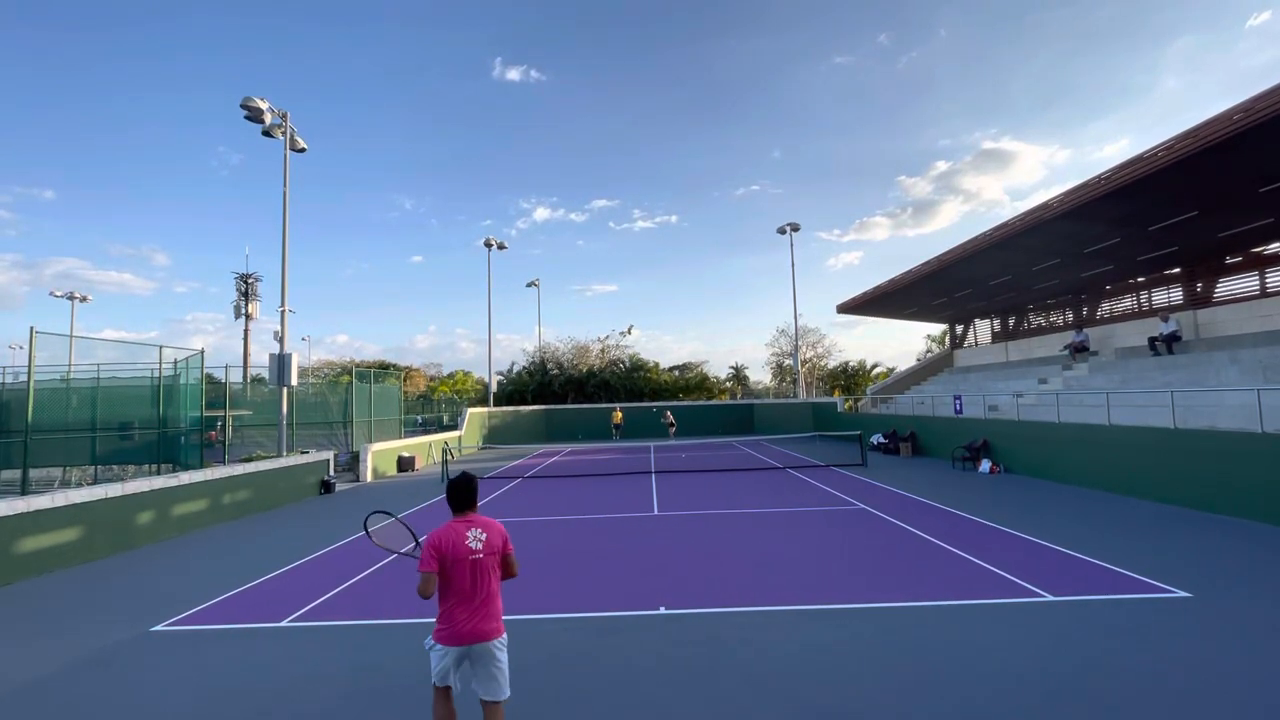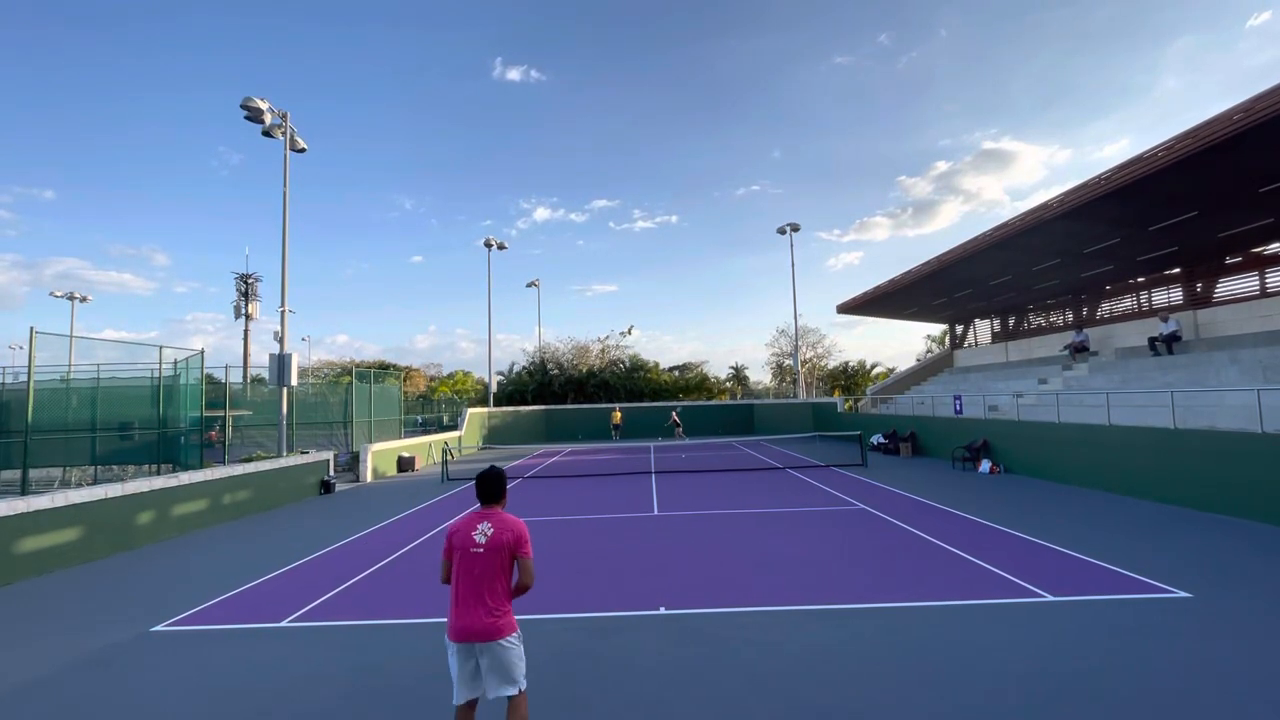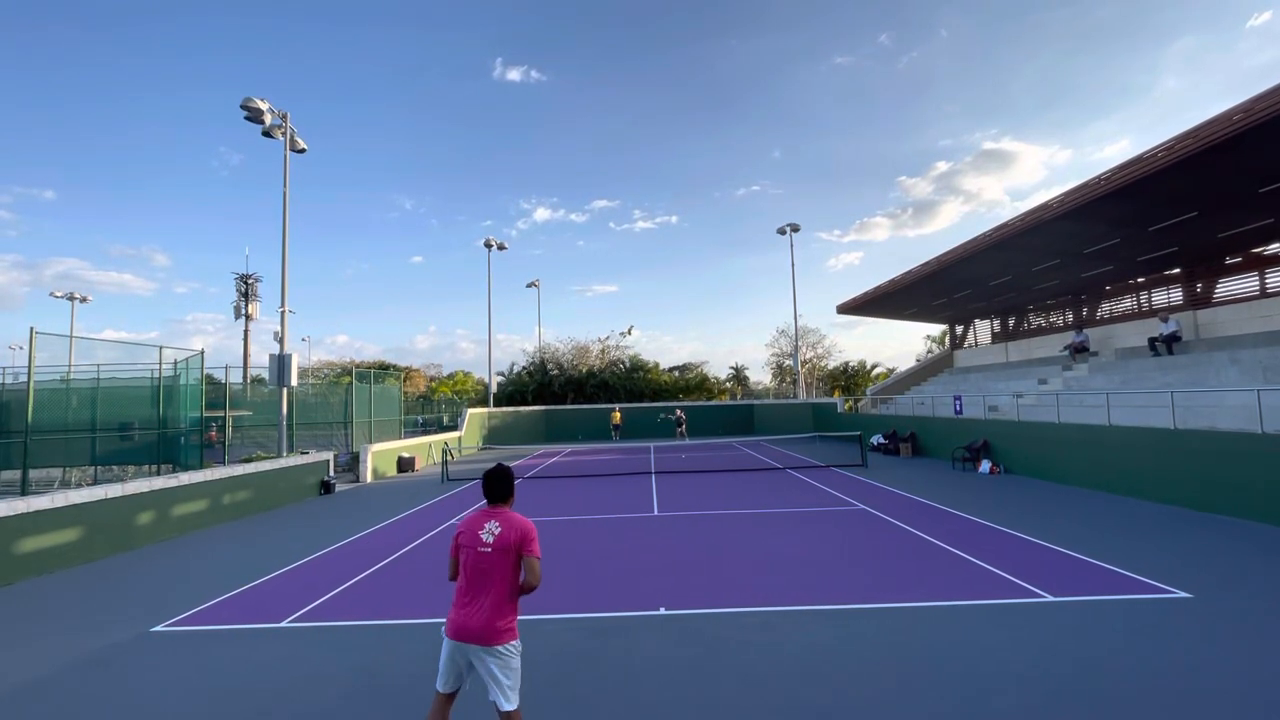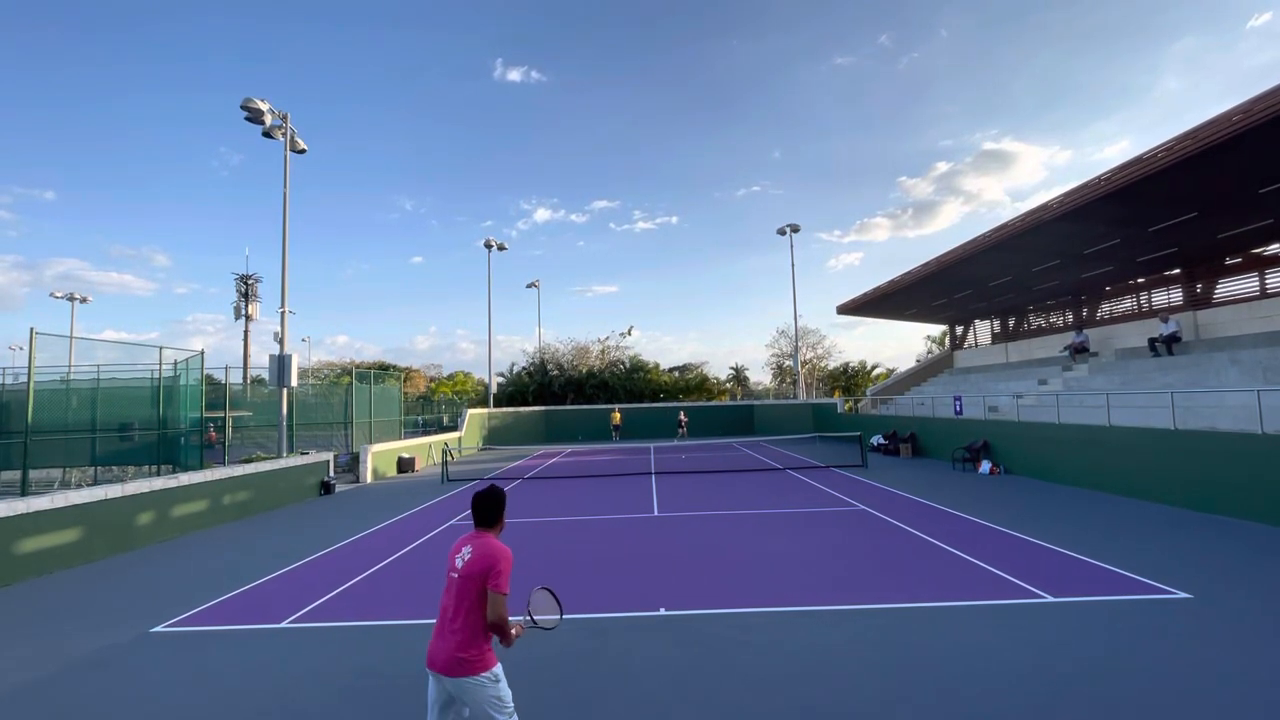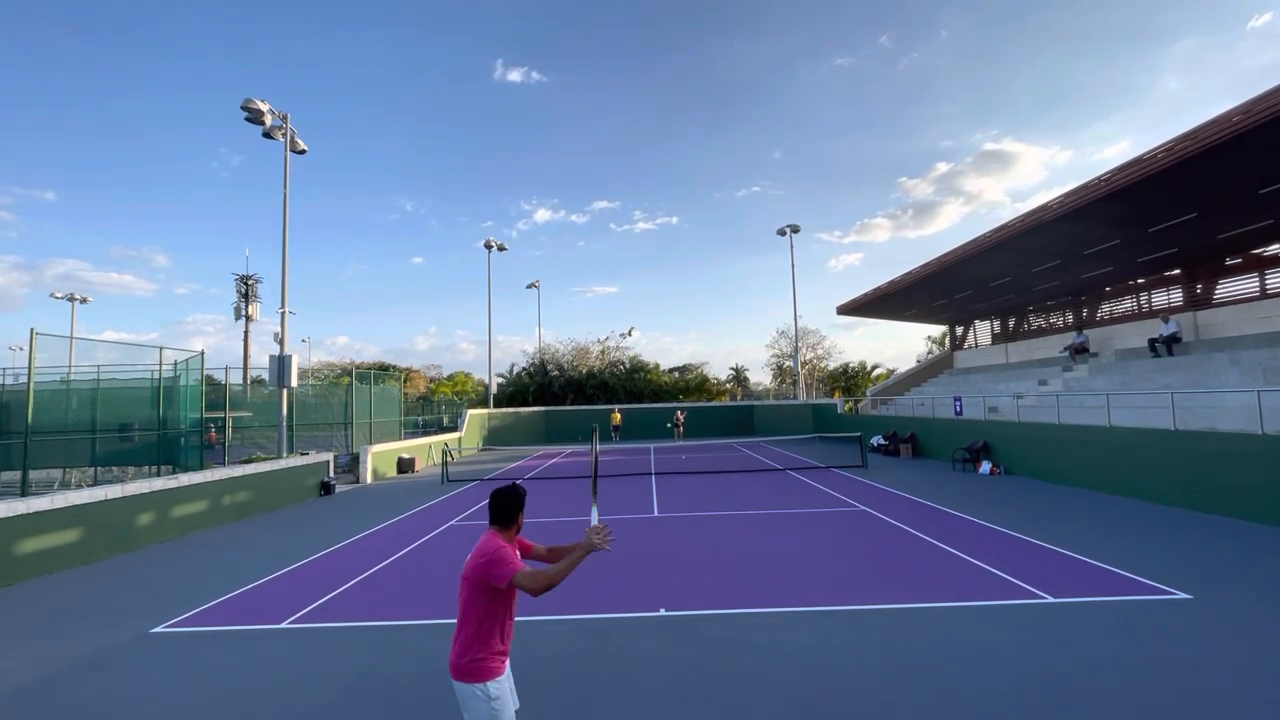
dt=0.4s
person 1, frame 1
left shoulder: (437, 538)
right shoulder: (497, 529)
left elbow: (426, 592)
right elbow: (512, 572)
left wrist: (421, 586)
left hip: (450, 636)
right hip: (490, 632)
left knee: (442, 690)
person 1, frame 2
left shoulder: (456, 528)
right shoulder: (515, 527)
left elbow: (445, 577)
right elbow: (527, 581)
left hip: (459, 630)
right hip: (498, 630)
right knee: (517, 696)
person 1, frame 3
left shoulder: (465, 525)
right shoulder: (524, 527)
left elbow: (453, 574)
right elbow: (532, 581)
right wrist: (513, 590)
left hip: (458, 629)
right hip: (498, 634)
left knee: (443, 696)
person 1, frame 4
left shoulder: (460, 546)
right shoulder: (498, 554)
right elbow: (495, 616)
left wrist: (506, 626)
right wrist: (509, 635)
left hip: (437, 659)
right hip: (472, 665)
person 1, frame 5
left shoulder: (503, 541)
right shoulder: (496, 551)
left elbow: (546, 553)
right elbow: (535, 584)
left wrist: (582, 546)
right wrist: (583, 550)
left hip: (476, 660)
right hip: (481, 668)
